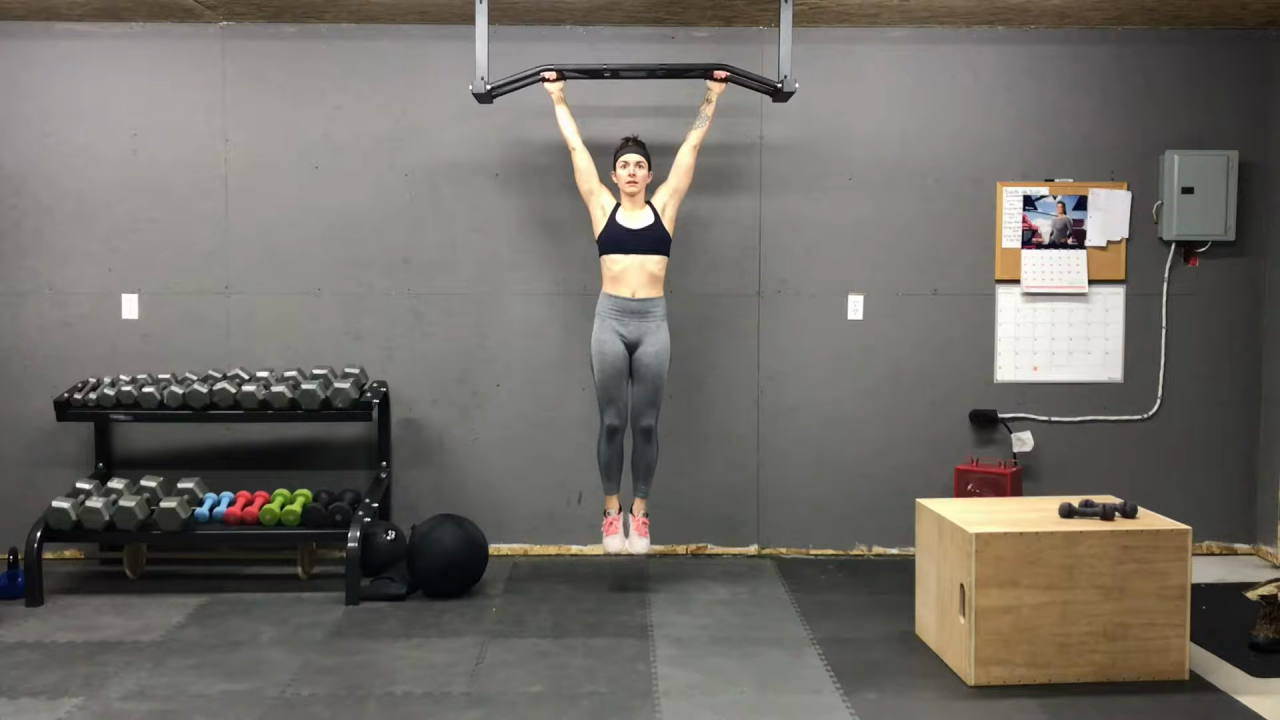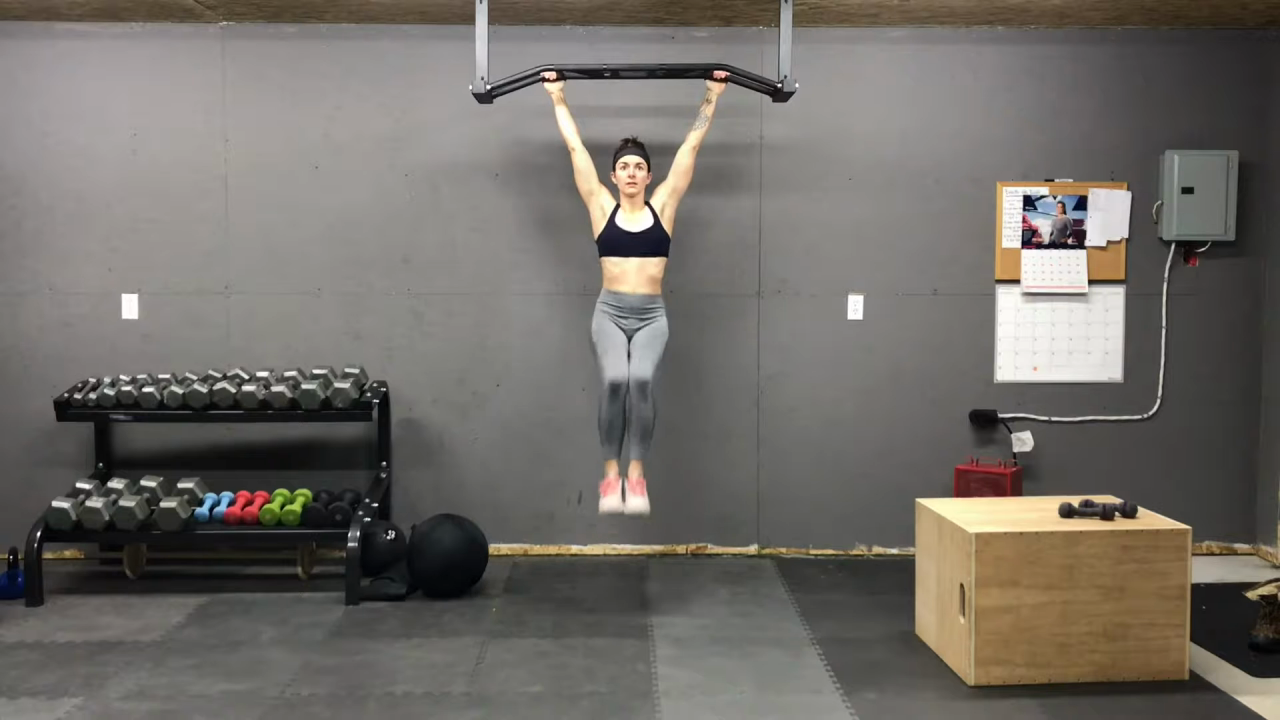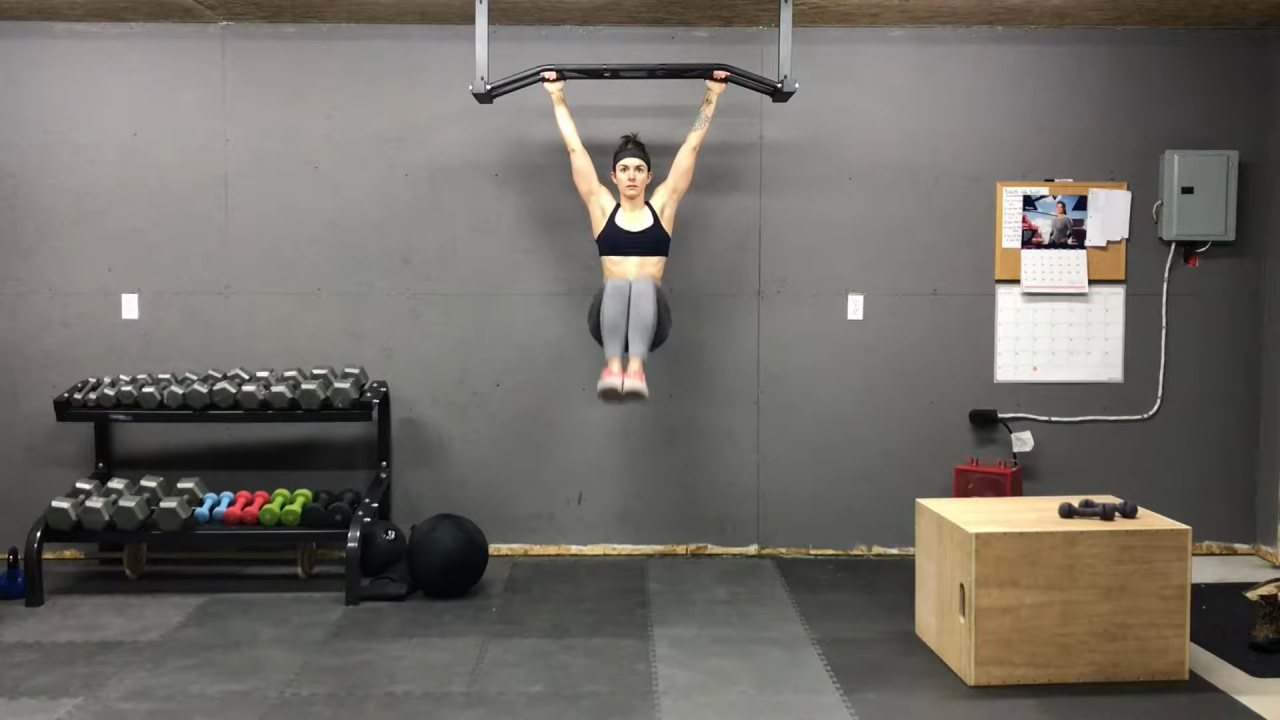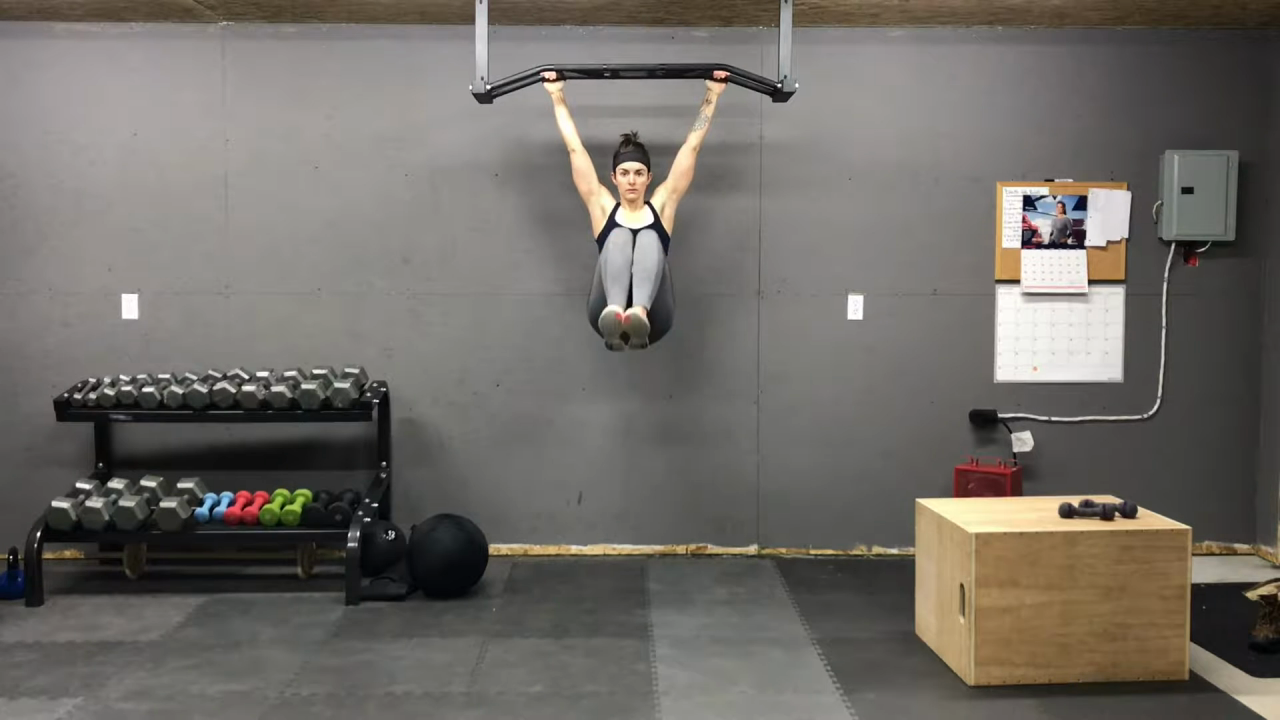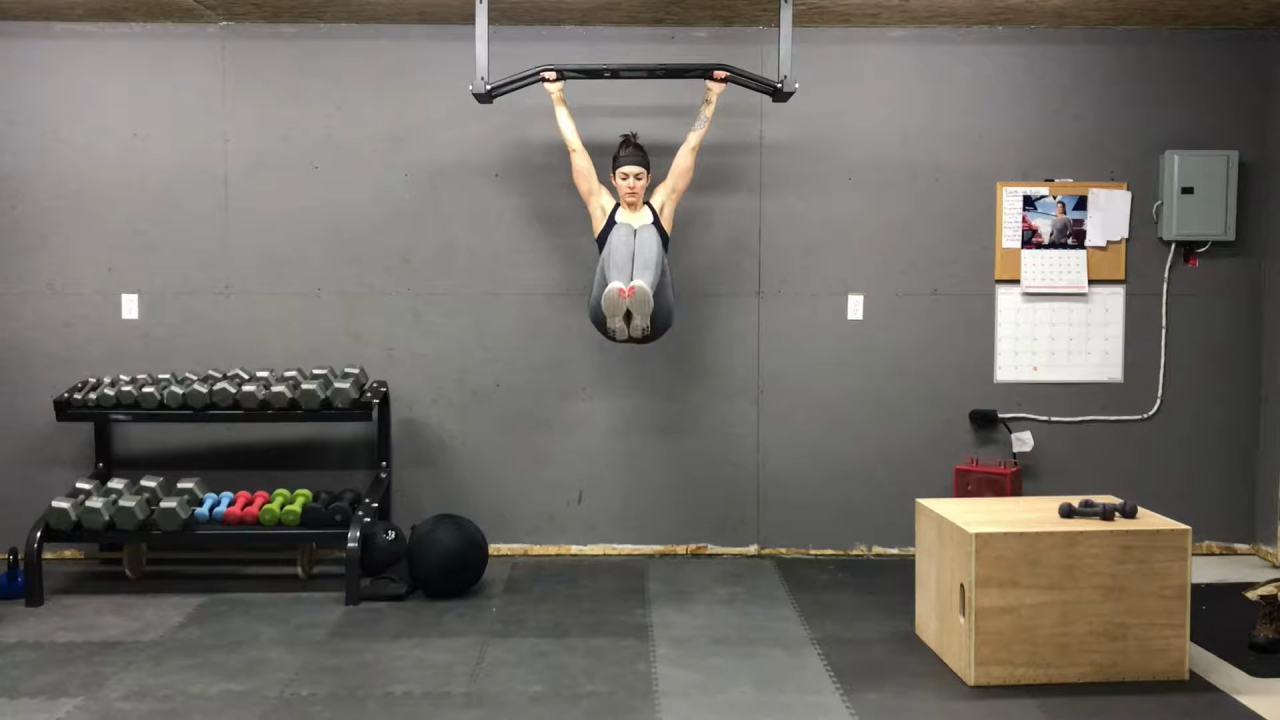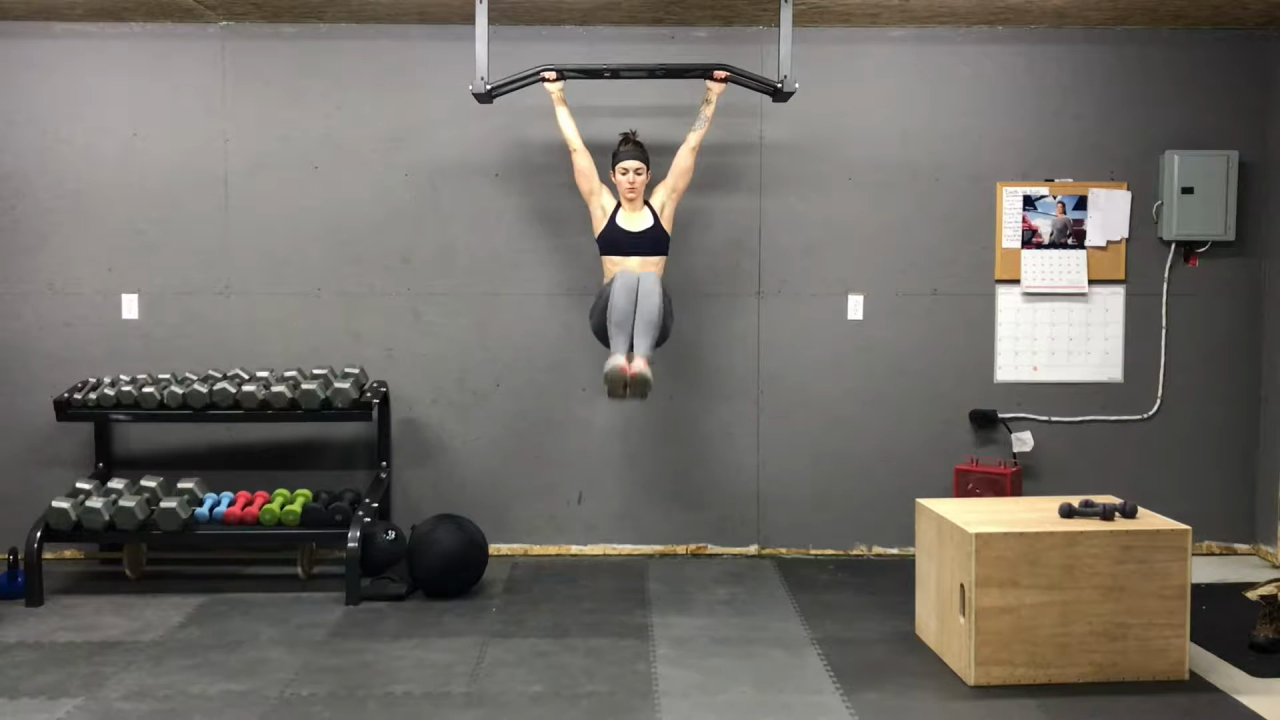
dt=0.3s
person 1, frame 1
left shoulder: (663, 205)
right shoulder: (602, 206)
left elbow: (692, 145)
right elbow: (576, 147)
left wrist: (713, 95)
right wrist: (557, 96)
left hip: (652, 322)
right hip: (610, 320)
left knee: (645, 423)
right knee: (612, 422)
left ankle: (640, 511)
right ankle: (612, 511)
person 1, frame 2
left shoulder: (663, 204)
right shoulder: (602, 206)
left elbow: (690, 146)
right elbow: (575, 147)
left wrist: (712, 96)
right wrist: (557, 97)
left hip: (651, 317)
right hip: (610, 314)
left knee: (641, 381)
right knee: (615, 381)
left ankle: (636, 474)
right ankle: (611, 474)
person 1, frame 3
left shoulder: (662, 204)
right shoulder: (602, 206)
left elbow: (691, 146)
right elbow: (575, 149)
left wrist: (712, 96)
right wrist: (557, 97)
left hip: (649, 312)
right hip: (610, 303)
left knee: (644, 286)
right knee: (618, 284)
left ankle: (635, 369)
right ankle: (613, 368)
person 1, frame 4
left shoulder: (663, 205)
right shoulder: (602, 206)
left elbow: (691, 147)
right elbow: (575, 148)
left wrist: (711, 96)
right wrist: (557, 96)
left hip: (654, 316)
right hip: (605, 306)
left knee: (648, 240)
right knee: (619, 238)
left ankle: (638, 315)
right ankle: (615, 314)
person 1, frame 5
left shoulder: (662, 205)
right shoulder: (603, 207)
left elbow: (690, 147)
right elbow: (575, 148)
left wrist: (711, 96)
right wrist: (557, 97)
left hip: (655, 315)
right hip: (605, 312)
left knee: (648, 234)
right knee: (621, 234)
left ankle: (641, 300)
right ankle: (618, 300)
person 1, frame 6
left shoulder: (662, 203)
right shoulder: (602, 205)
left elbow: (691, 146)
right elbow: (576, 149)
left wrist: (711, 96)
right wrist: (557, 96)
left hip: (653, 318)
right hip: (609, 314)
left knee: (651, 282)
right knee: (625, 280)
left ankle: (640, 363)
right ankle: (618, 362)
